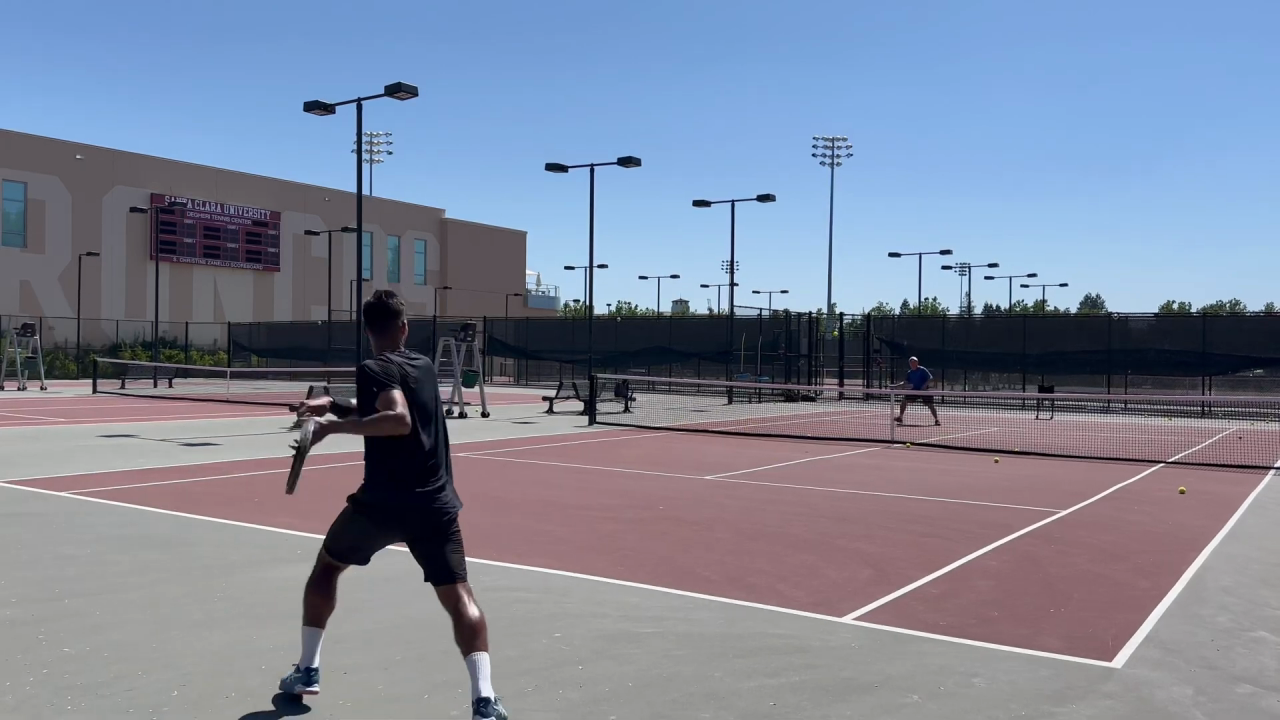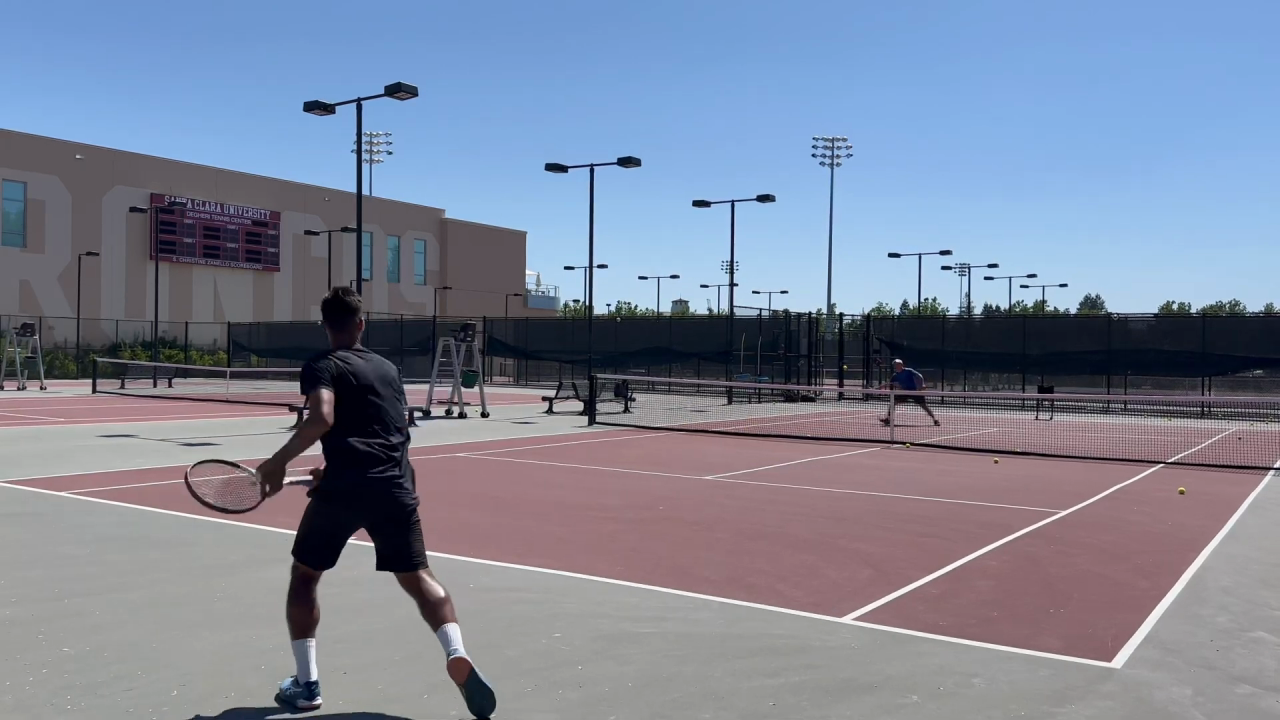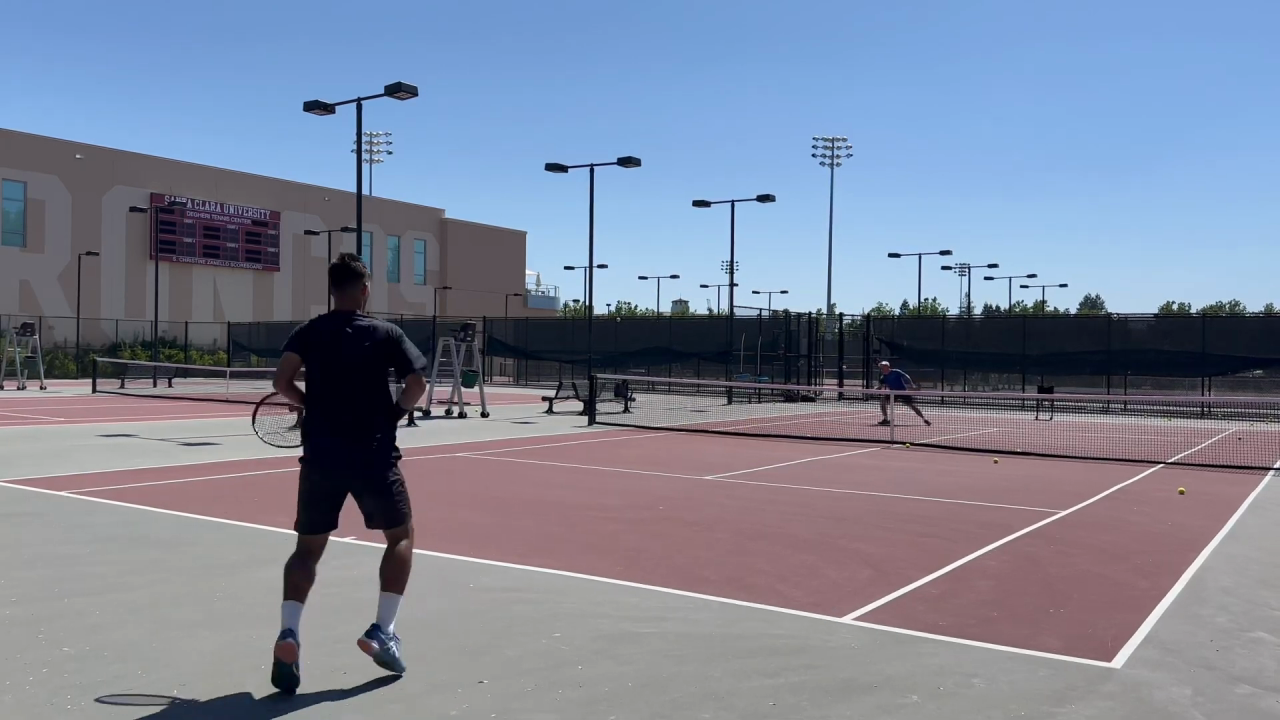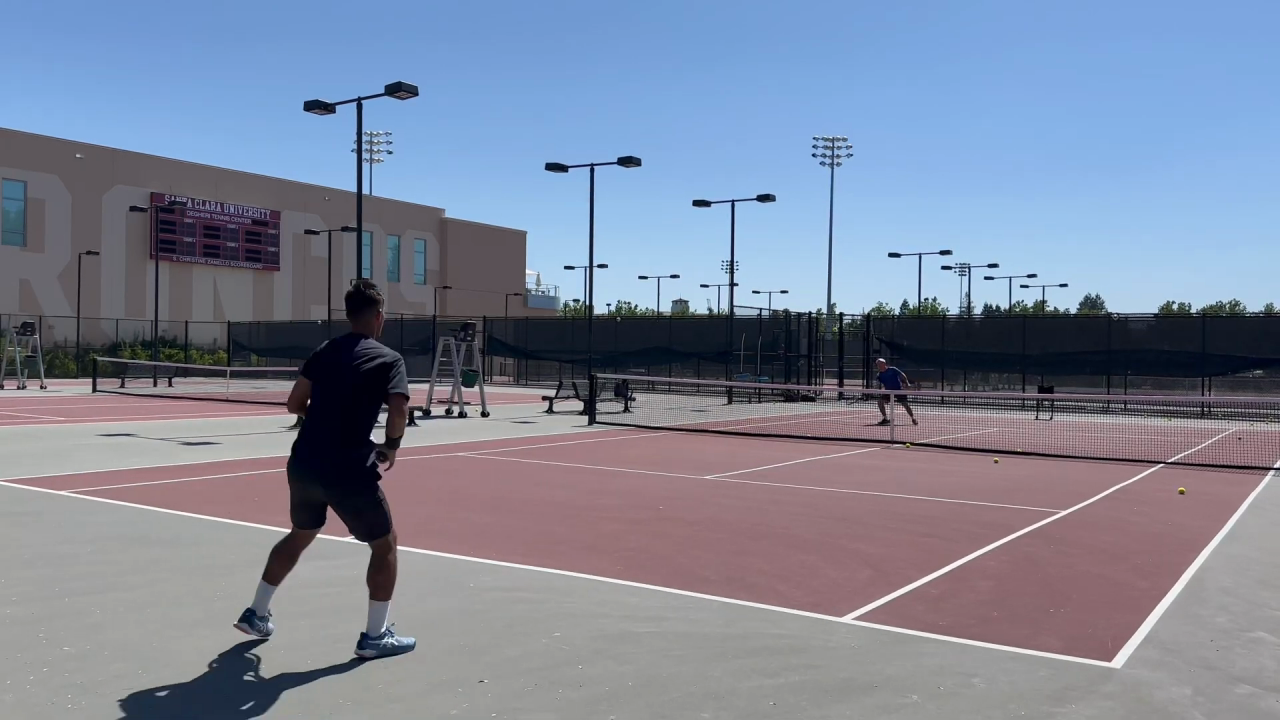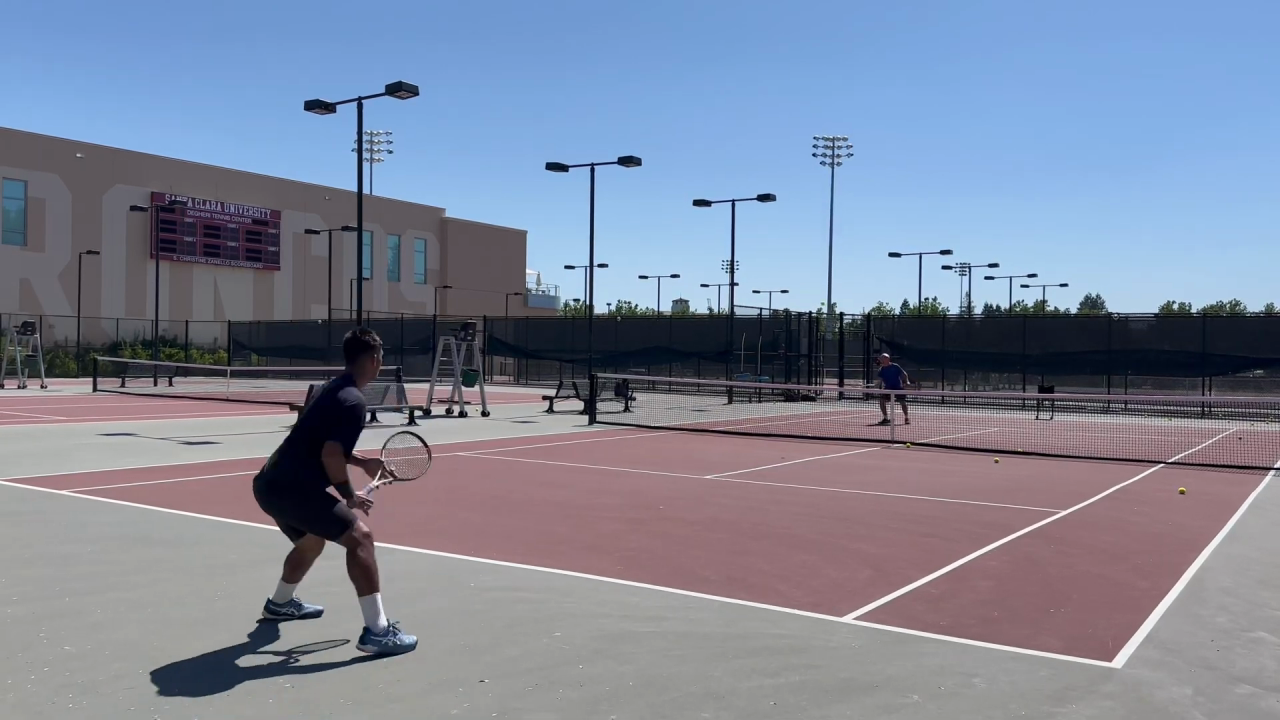
dt=0.2s
person 1, frame 1
left shoulder: (376, 371)
right shoulder: (423, 367)
left elbow: (398, 420)
left wrist: (337, 425)
right wrist: (335, 405)
left hip: (382, 503)
right hip: (436, 505)
left knee: (326, 568)
right knee: (459, 597)
left ankle: (306, 670)
person 1, frame 2
left shoulder: (321, 366)
right shoulder: (387, 368)
left elbow: (322, 418)
left wrist: (278, 461)
left hip: (341, 489)
right hip: (394, 489)
left knee: (303, 577)
right knee: (419, 580)
left ankle: (305, 683)
right ankle: (457, 656)
person 1, frame 3
left shoulder: (308, 333)
right shoulder: (387, 333)
left elbow: (282, 379)
right elbow: (417, 382)
left wrist: (311, 405)
right wrist: (392, 417)
left hip: (321, 457)
right hip: (375, 457)
left knee: (308, 549)
right knee: (401, 537)
left ankle: (289, 638)
right ankle: (381, 632)
person 1, frame 4
left shoulder: (323, 353)
right shoulder: (389, 359)
left elbow: (295, 404)
right elbow: (398, 410)
right wrist: (391, 446)
left hip: (303, 465)
right hip: (350, 470)
left knee: (299, 536)
right knee: (385, 545)
left ankle: (257, 614)
right ankle: (375, 634)
person 1, frame 5
left shoulder: (332, 390)
right shoulder: (352, 402)
right elbow: (330, 455)
left wrist: (361, 460)
right wrist: (347, 493)
left hip: (271, 484)
right hip: (296, 487)
left knee: (313, 540)
right knee: (359, 537)
left ankle: (281, 602)
right ankle: (377, 630)
